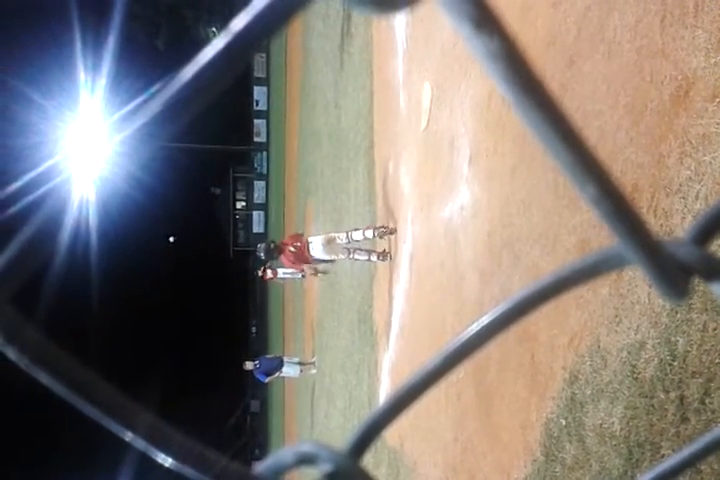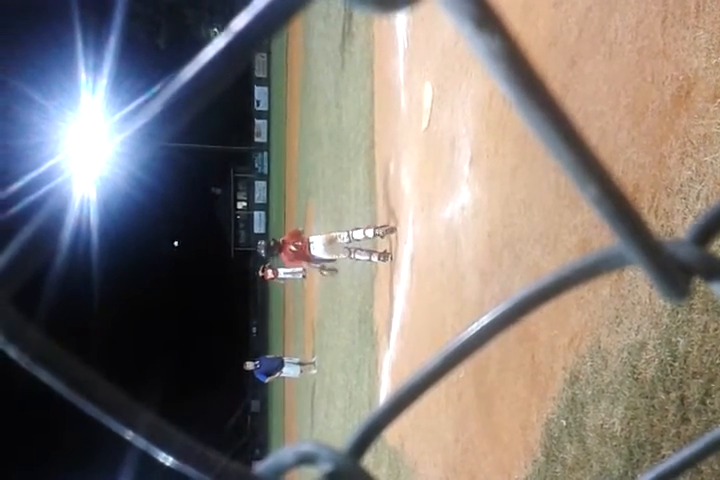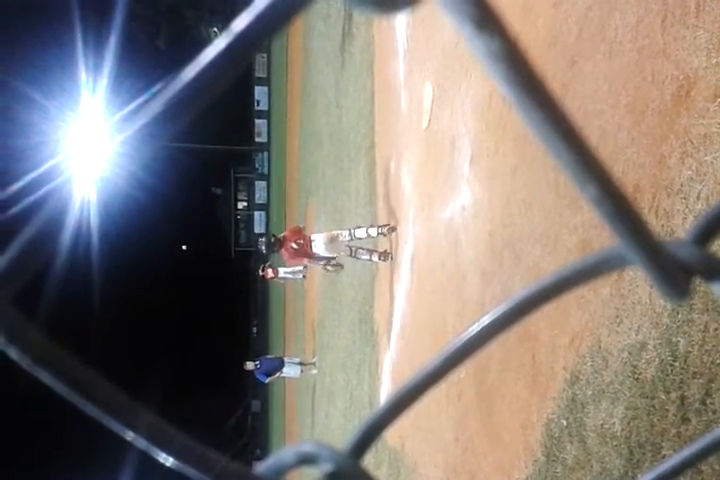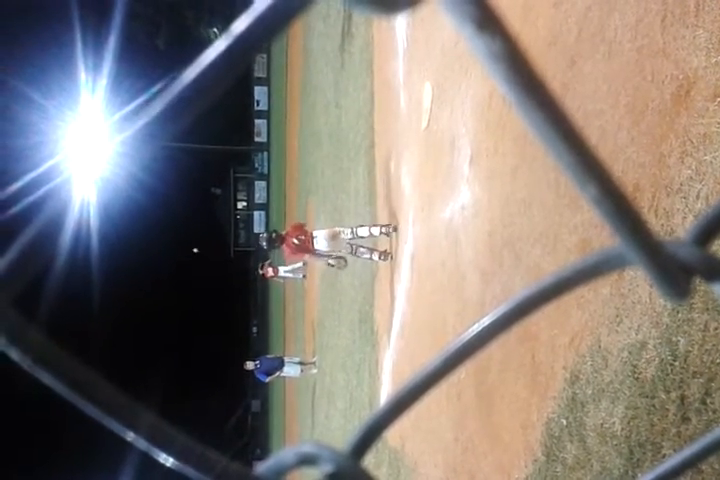
dt=0.1s
person 1, frame 1
left shoulder: (286, 261)
left elbow: (307, 266)
left hip: (315, 251)
right hip: (315, 242)
left knee: (349, 253)
right knee: (348, 236)
left ankle: (377, 256)
person 1, frame 2
left shoulder: (287, 259)
left hip: (316, 250)
right hip: (316, 242)
left knee: (350, 253)
right knee: (349, 235)
left ankle: (378, 257)
right ankle: (375, 231)
person 1, frame 3
left shoulder: (287, 257)
left elbow: (307, 260)
left wrist: (323, 263)
left hip: (319, 250)
right hip: (318, 238)
left knee: (351, 251)
right knee: (352, 233)
left ankle: (379, 256)
right ankle: (379, 230)
person 1, frame 4
left shoulder: (288, 252)
left elbow: (307, 255)
left wrist: (327, 257)
left hip: (320, 246)
right hip: (319, 235)
left knee: (352, 249)
right knee: (354, 232)
left ankle: (379, 255)
right ankle: (382, 229)
